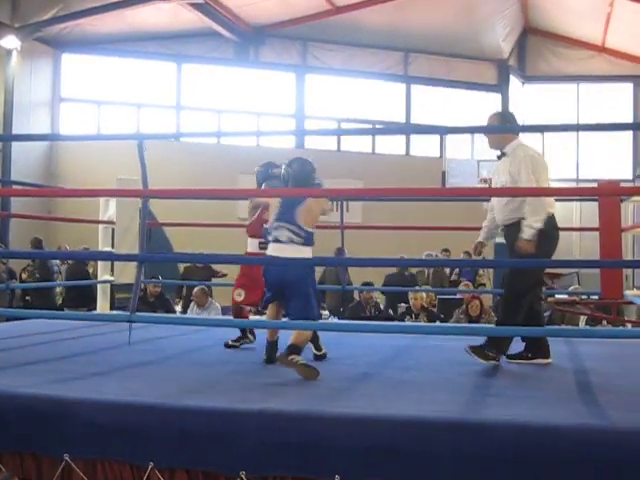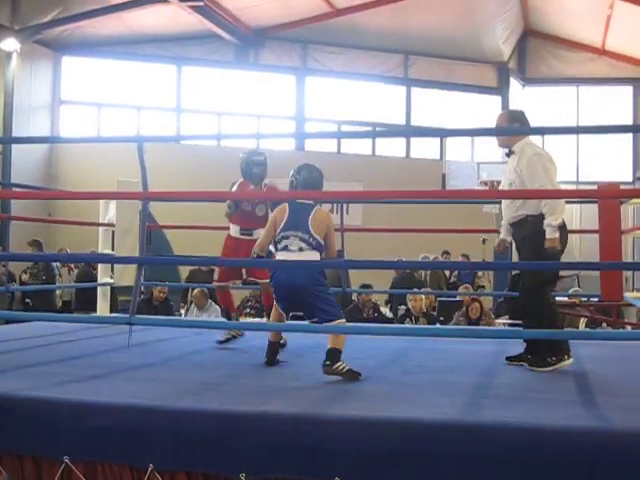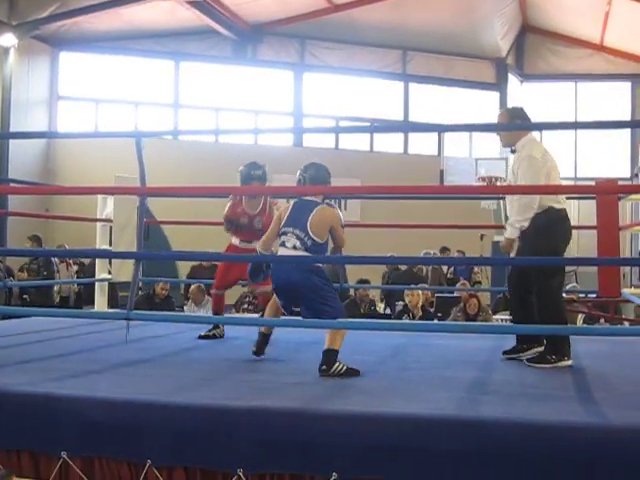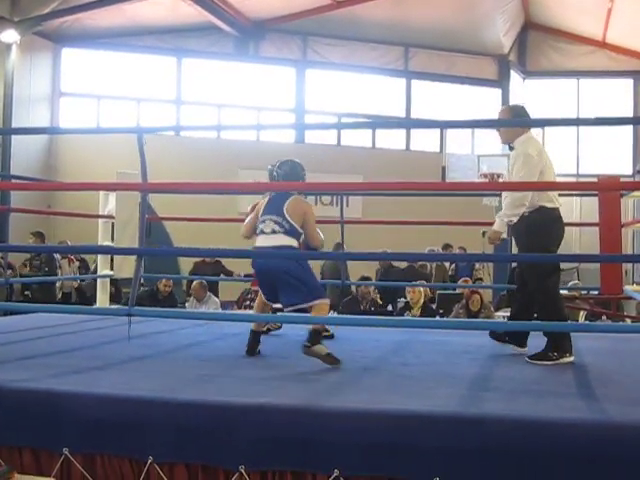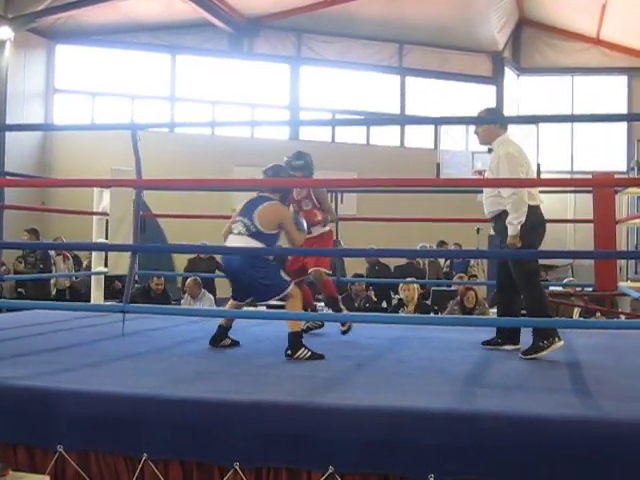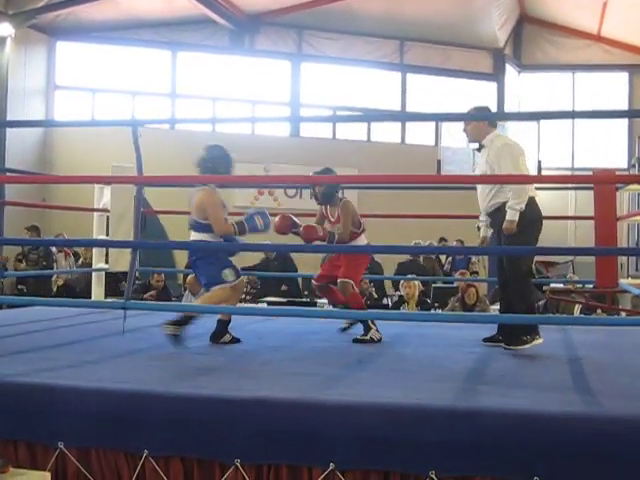
dt=0.3s
person 1, frame 1
left shoulder: (526, 157)
right shoulder: (503, 163)
left elbow: (537, 198)
right elbow: (496, 206)
left wrist: (528, 235)
right wrist: (484, 237)
left hip: (533, 235)
right hip: (519, 233)
left knee: (516, 290)
right knee: (526, 291)
left ankle: (495, 347)
right ankle: (537, 349)
person 1, frame 2
left shoulder: (533, 156)
right shoulder: (514, 159)
left elbow: (550, 195)
left wrist: (552, 233)
right wrist: (505, 235)
left hip: (539, 230)
right hip: (526, 231)
left knee: (537, 291)
right knee: (530, 292)
left ankle: (557, 351)
right ankle: (536, 350)
person 1, frame 3
left shoulder: (531, 154)
right shoulder: (524, 153)
left elbow: (527, 198)
left wrist: (511, 233)
right wrist: (517, 232)
left hip: (545, 226)
right hip: (538, 228)
left knee: (546, 288)
right knee: (518, 282)
left ankle: (558, 351)
right ankle: (529, 340)
person 1, frame 4
left shoulder: (527, 151)
right shoulder: (524, 150)
left elbow: (519, 195)
left wrist: (500, 225)
left hip: (538, 224)
right hip: (534, 224)
left knee: (543, 285)
right knee: (526, 283)
left ankle: (559, 348)
right ankle: (516, 335)
person 1, frame 5
left shoulder: (507, 152)
right shoulder: (499, 152)
left elbow: (516, 193)
left wrist: (513, 230)
left hip: (521, 223)
right hip: (511, 224)
left knee: (526, 278)
right knee: (507, 280)
left ankle: (547, 335)
right ankle: (508, 336)
person 1, frame 6
left shoulder: (502, 146)
right shoulder: (486, 152)
left elbow: (518, 182)
left wrist: (512, 216)
right wrist: (485, 229)
left hip: (519, 216)
right hip: (503, 218)
left knee: (517, 272)
right knee: (506, 276)
left ankle: (529, 331)
right ankle: (508, 332)
person 2, frame 1
left shoulder: (280, 201)
right shoulder: (316, 204)
right elbow: (326, 205)
left hip: (273, 264)
right hip: (299, 268)
left knee: (276, 303)
right knee: (307, 320)
left ankle: (271, 351)
right ankle: (293, 352)
person 2, frame 2
left shoulder: (281, 211)
right shoulder: (323, 215)
left elbow: (261, 247)
right elbow: (331, 254)
left wrist: (258, 255)
left hip: (283, 272)
right hip: (310, 274)
left knee: (281, 306)
right knee: (336, 321)
left ankle: (272, 354)
right ankle: (332, 360)
person 2, frame 3
left shoulder: (287, 208)
right shoulder: (329, 213)
left elbow: (266, 242)
right elbow: (340, 246)
left wrist: (258, 260)
right wrist: (336, 223)
left hip: (280, 268)
right hip: (308, 272)
left knee: (278, 300)
right knee: (336, 317)
left ankle: (261, 344)
right ankle: (329, 362)
person 2, frame 4
left shoulder: (264, 202)
right shoulder: (303, 205)
left elbow: (246, 233)
right elbow: (317, 243)
left wrist: (250, 215)
right wrist: (308, 238)
left hip: (261, 257)
right hip: (287, 258)
left knee: (266, 297)
right knee: (319, 301)
left ankle: (253, 343)
right ankle: (314, 341)
person 2, frame 5
left shoulder: (249, 202)
right shoulder: (280, 210)
left elbow: (230, 230)
right elbow: (298, 242)
right wrist: (300, 227)
left hip: (231, 258)
right hip: (251, 260)
left knee: (241, 296)
right knee: (294, 295)
left ankle: (220, 336)
right ankle: (296, 347)
person 2, frame 6
left shoulder: (205, 191)
right shoulder: (210, 195)
right elbow: (221, 229)
right wrist: (247, 225)
left hip: (211, 248)
right hip: (205, 250)
left knee: (238, 284)
right knee: (222, 291)
left ankle: (221, 332)
right ankle: (178, 322)
person 3, frame 1
right shoulder: (255, 201)
right elbow: (254, 223)
right wrist: (263, 204)
right hip: (254, 258)
right knee: (239, 303)
right ankle: (247, 335)
person 3, frame 2
left shoulder: (268, 191)
right shoulder: (238, 187)
right elbow: (229, 212)
right wrist: (234, 202)
left hip: (258, 243)
right hip: (235, 241)
left knee: (266, 285)
right knee: (221, 284)
right ankle: (233, 327)
person 3, frame 3
left shoulder: (268, 203)
right shoulder: (235, 201)
right elbow: (229, 230)
left wrist: (267, 231)
right wrist: (229, 221)
left hip: (257, 251)
right hip: (236, 249)
left knee: (265, 292)
right knee: (218, 289)
right ankle: (217, 326)
person 3, frame 4
left shoulder: (298, 201)
right shoulder: (269, 200)
left elbow: (307, 224)
right elbow: (260, 223)
right wrist: (255, 215)
left hip: (293, 247)
right hip: (275, 247)
left knee: (300, 289)
right knee: (261, 284)
left ankle: (319, 323)
right ankle: (273, 320)
person 3, frame 5
left shoulder: (317, 189)
right shoulder: (292, 191)
left elbow: (331, 215)
left wrist: (320, 220)
left hip: (322, 237)
right hip: (306, 239)
left knee: (317, 272)
right knee: (297, 278)
left ankle: (340, 313)
right ankle: (314, 319)
person 3, frame 6
left shoulder: (345, 206)
right shoulder: (324, 208)
left elbow: (345, 237)
right elbow: (313, 233)
left wrist: (323, 234)
right wrist: (294, 226)
left hip: (359, 251)
right hip: (341, 251)
left knee: (344, 286)
right knee: (320, 284)
left ankle: (371, 328)
